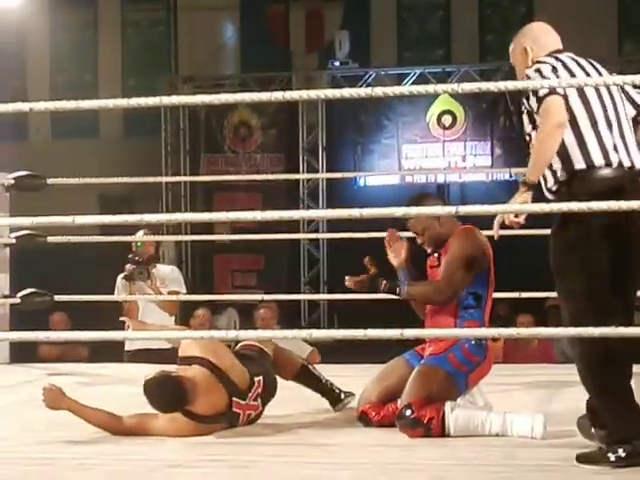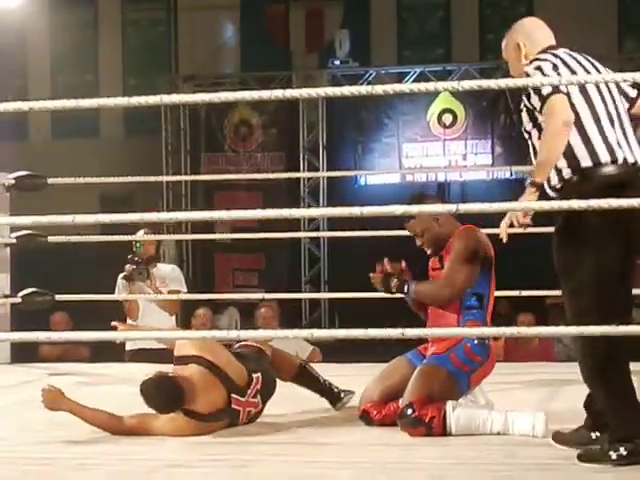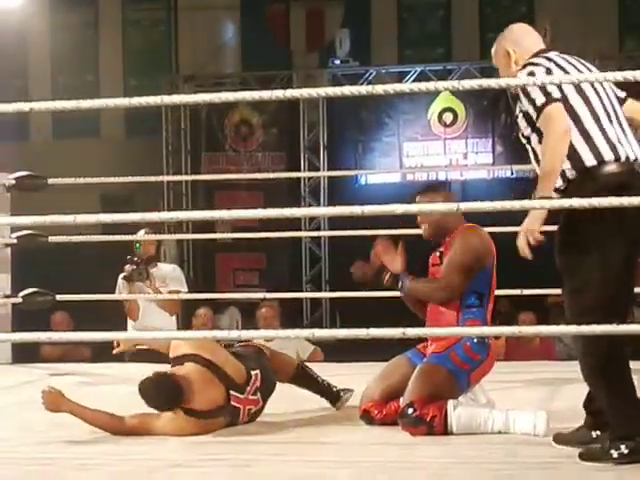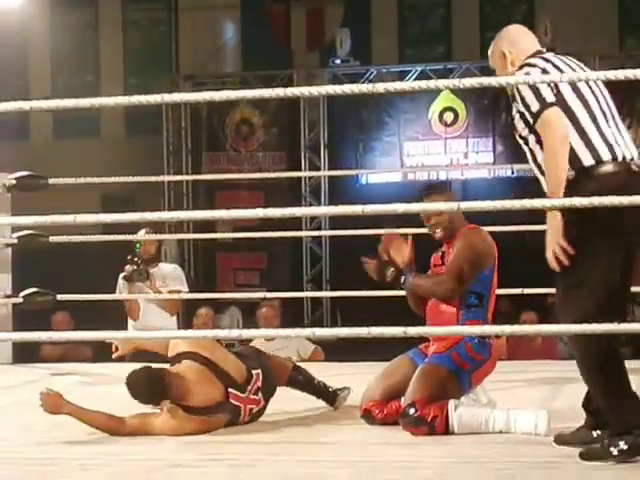
dt=0.2s
person 1, frame 1
left shoulder: (543, 72)
right shoulder: (600, 72)
left elbow: (555, 122)
left wrist: (525, 189)
left hip: (587, 195)
left knee: (587, 318)
person 1, frame 2
left shoulder: (539, 69)
right shoulder: (591, 65)
left elbow: (560, 120)
left wrist: (532, 189)
left hip: (590, 193)
left knee: (591, 316)
right ankle: (601, 422)
person 1, frame 3
left shoulder: (532, 74)
right shoulder: (579, 66)
left elbow: (558, 129)
left wrist: (540, 205)
left hip: (594, 192)
left knee: (592, 315)
right ankle: (601, 421)
person 1, frame 4
left shoulder: (528, 76)
right shoulder: (571, 67)
left elbow: (557, 136)
right elbow: (603, 129)
left wrist: (553, 214)
left hip: (591, 192)
left knee: (583, 313)
right knee: (604, 309)
right ankle: (603, 421)
person 2, frame 1
left shoulder: (184, 424)
right shoulder: (201, 347)
left elbow: (122, 425)
right elbow: (185, 330)
left wrist: (66, 403)
right wrist: (146, 327)
left hip: (241, 416)
right hip: (258, 370)
right knee: (270, 346)
right ankle: (333, 395)
person 2, frame 2
left shoulder: (185, 423)
right shoulder: (194, 345)
left elbow: (122, 425)
left wrist: (65, 404)
right wrist: (138, 329)
left hip: (244, 413)
right hip: (255, 367)
right knee: (269, 349)
right ankle: (334, 394)
person 2, frame 3
left shoulder: (186, 423)
right shoulder: (190, 347)
left elbow: (124, 424)
left wrist: (66, 405)
right wrist: (135, 339)
left hip: (244, 412)
right hip: (254, 364)
right knee: (266, 351)
right ankle: (333, 394)
person 2, frame 4
left shoulder: (185, 421)
right shoulder: (189, 344)
left elbow: (122, 426)
left wrist: (65, 407)
right wrist: (135, 342)
left hip: (247, 412)
right hip: (256, 366)
right knee: (270, 360)
right ankle: (330, 395)
person 3, frame 1
left shoulder: (466, 239)
right shoulder: (440, 251)
left elbow: (443, 292)
left wrist: (386, 285)
right wrist: (402, 268)
left hip: (463, 348)
right hip: (434, 346)
left knee: (411, 419)
right knee: (368, 408)
left ankle: (513, 422)
right ankle: (454, 401)
person 3, frame 2
left shoulder: (467, 239)
right shoulder: (439, 254)
left elbow: (447, 292)
left wrist: (399, 285)
right wrist: (402, 281)
left hip: (466, 347)
right hip: (436, 346)
left knee: (414, 418)
right knee: (370, 408)
left ankle: (515, 421)
right ankle: (458, 399)
person 3, frame 3
left shoulder: (470, 237)
right shoulder: (440, 250)
left elbow: (445, 291)
left wrist: (390, 279)
right wrist: (399, 271)
left hip: (466, 346)
right hip: (436, 344)
left knee: (413, 417)
right knee: (371, 408)
left ankle: (516, 419)
right ankle: (458, 398)
person 3, frame 4
left shoulder: (472, 238)
right shoulder: (442, 251)
left elbow: (448, 287)
right elbow: (425, 307)
left wrist: (394, 274)
right wrist: (405, 267)
left hip: (467, 346)
right hip: (436, 345)
left knee: (415, 417)
right knee: (371, 407)
left ankle: (519, 419)
right ankle: (460, 398)
person 4, frame 1
left shoulder: (171, 272)
right shoulder: (124, 278)
left elbow: (173, 310)
right elbow: (131, 315)
left wrist: (154, 288)
right wrist: (131, 286)
left hip: (166, 347)
right hip: (135, 348)
person 4, frame 2
left shoulder: (172, 271)
right shoulder: (124, 278)
left elbow: (173, 309)
right elbow: (132, 315)
left wrist: (153, 287)
right wrist: (131, 285)
left hip: (166, 346)
right hip: (136, 348)
person 4, frame 3
left shoulder: (172, 271)
right shoulder: (125, 278)
left elbow: (174, 309)
right elbow: (133, 315)
left wrist: (153, 288)
right wrist: (131, 285)
right hip: (137, 347)
person 4, frame 4
left shoulder: (173, 270)
right shoulder: (125, 277)
left elbow: (174, 309)
right elbow: (133, 315)
left wrist: (153, 288)
right wrist: (132, 286)
